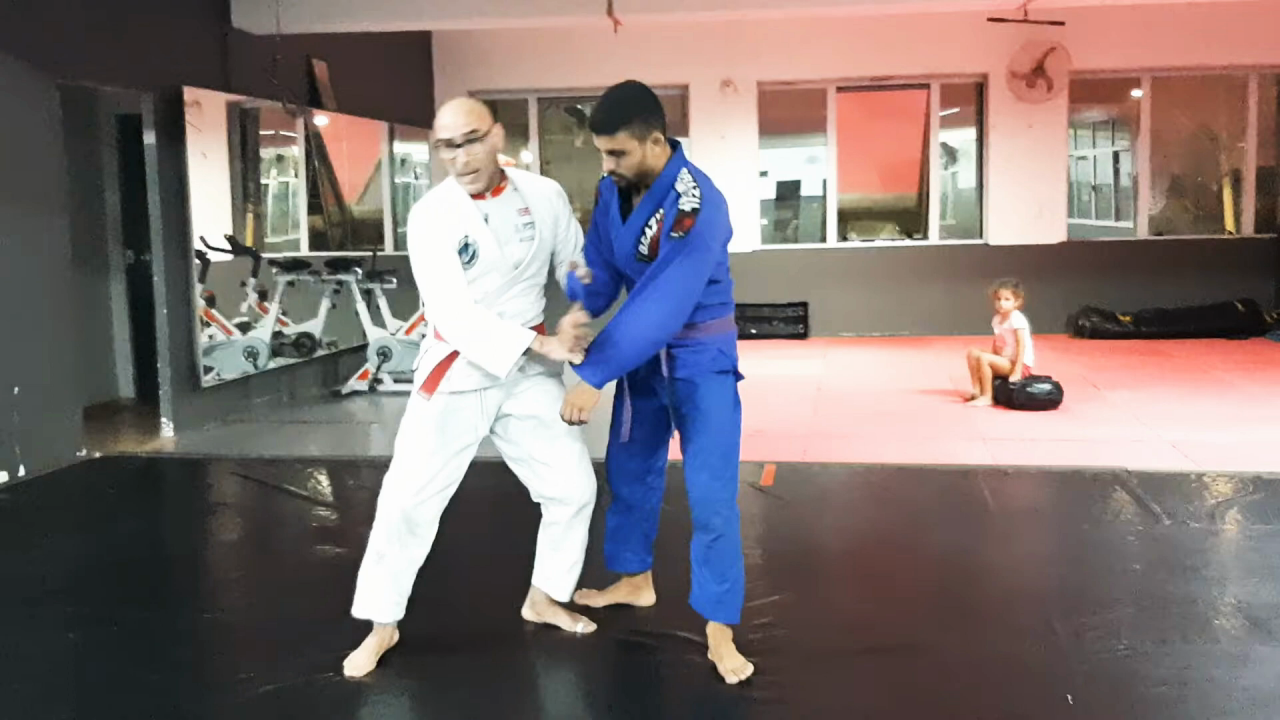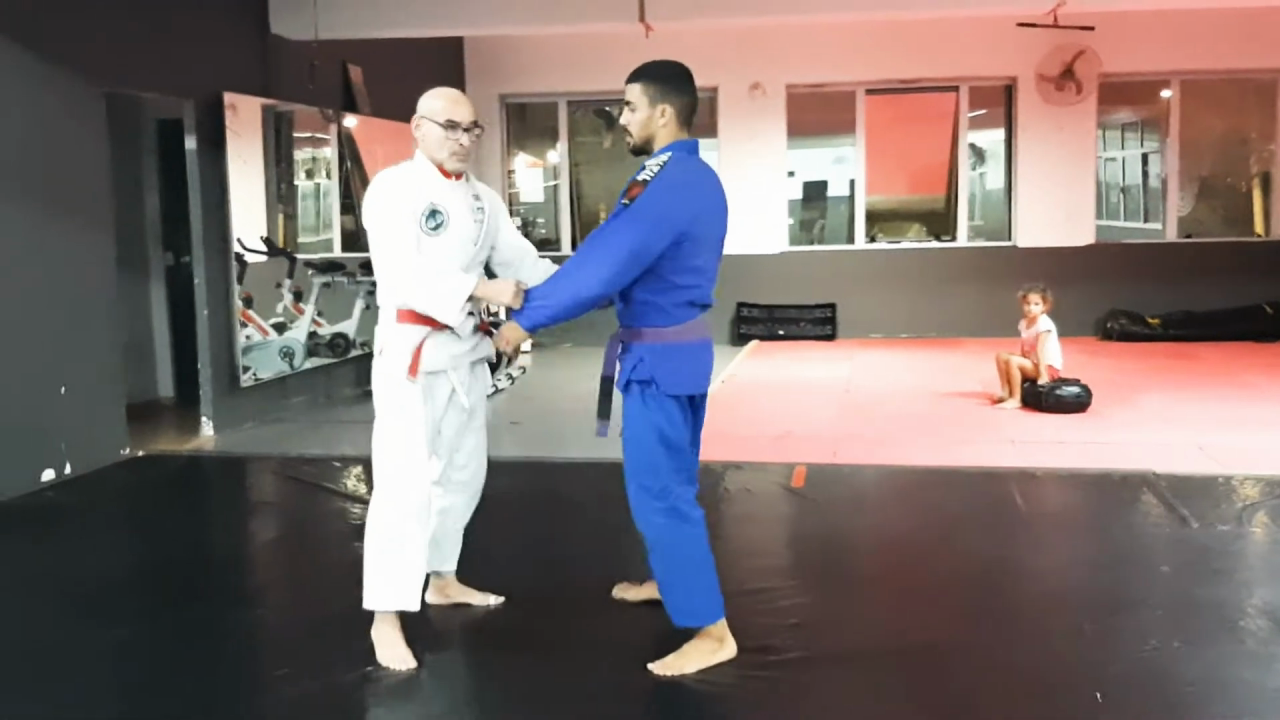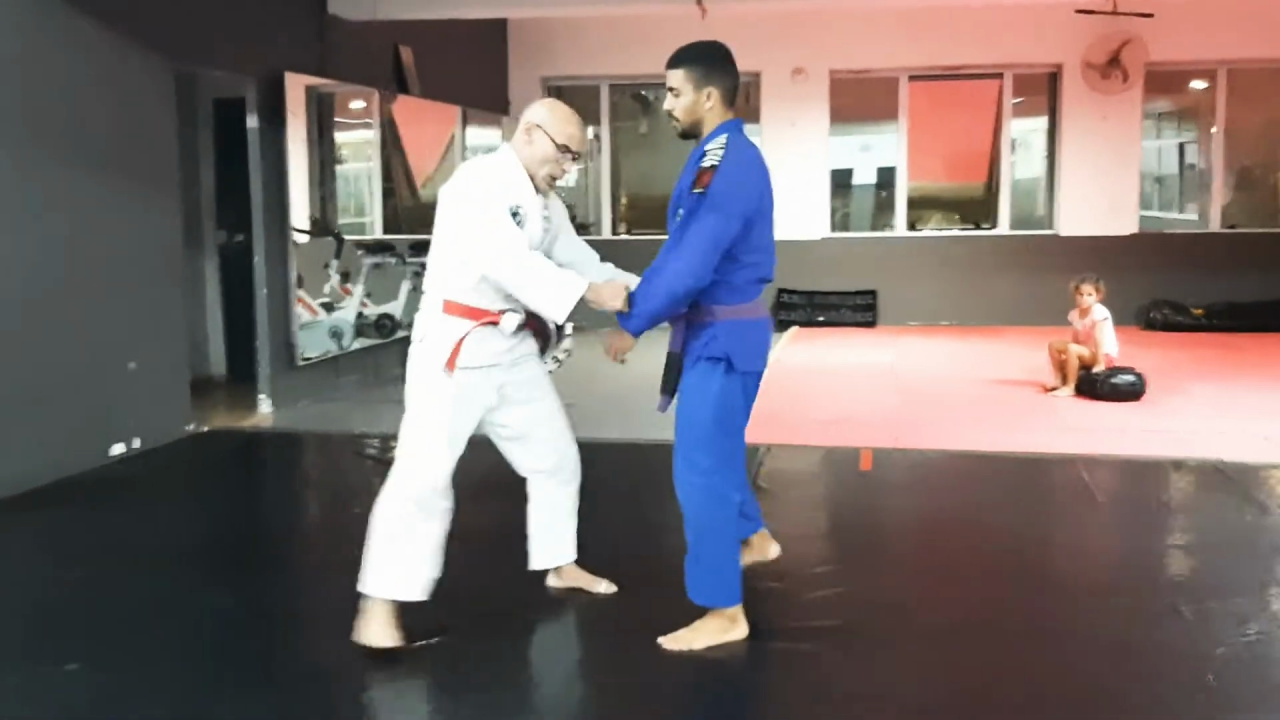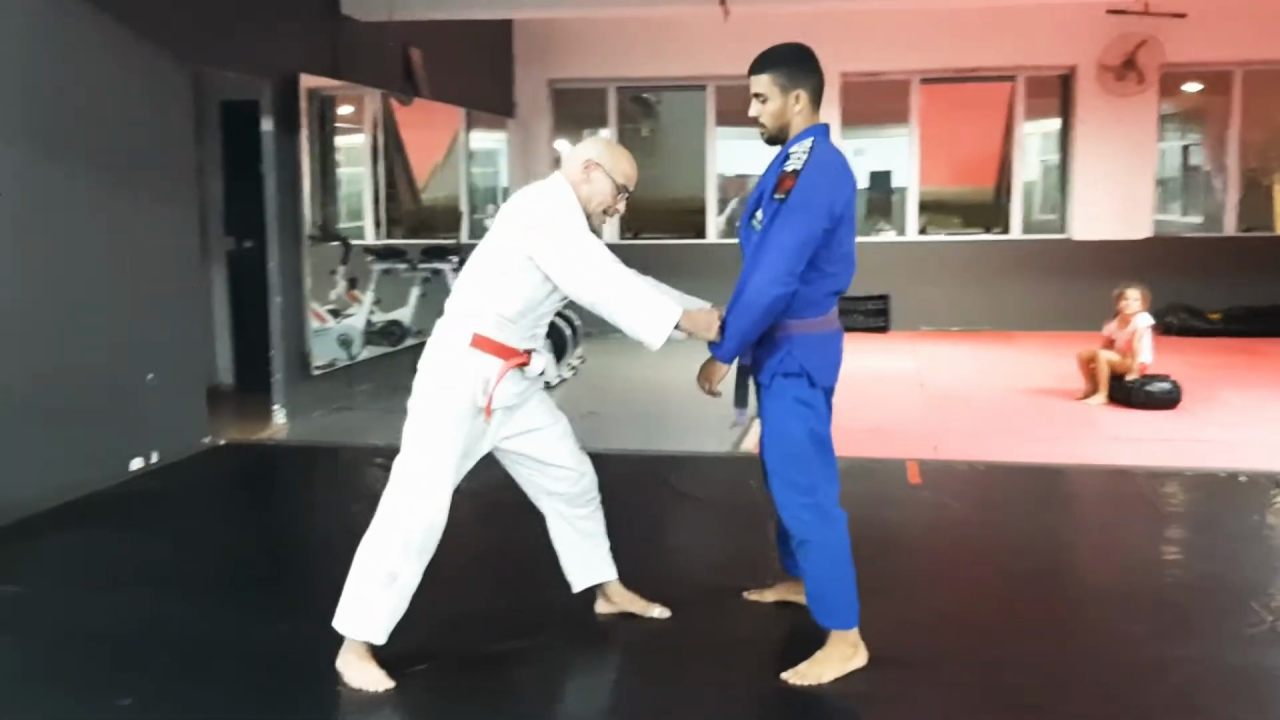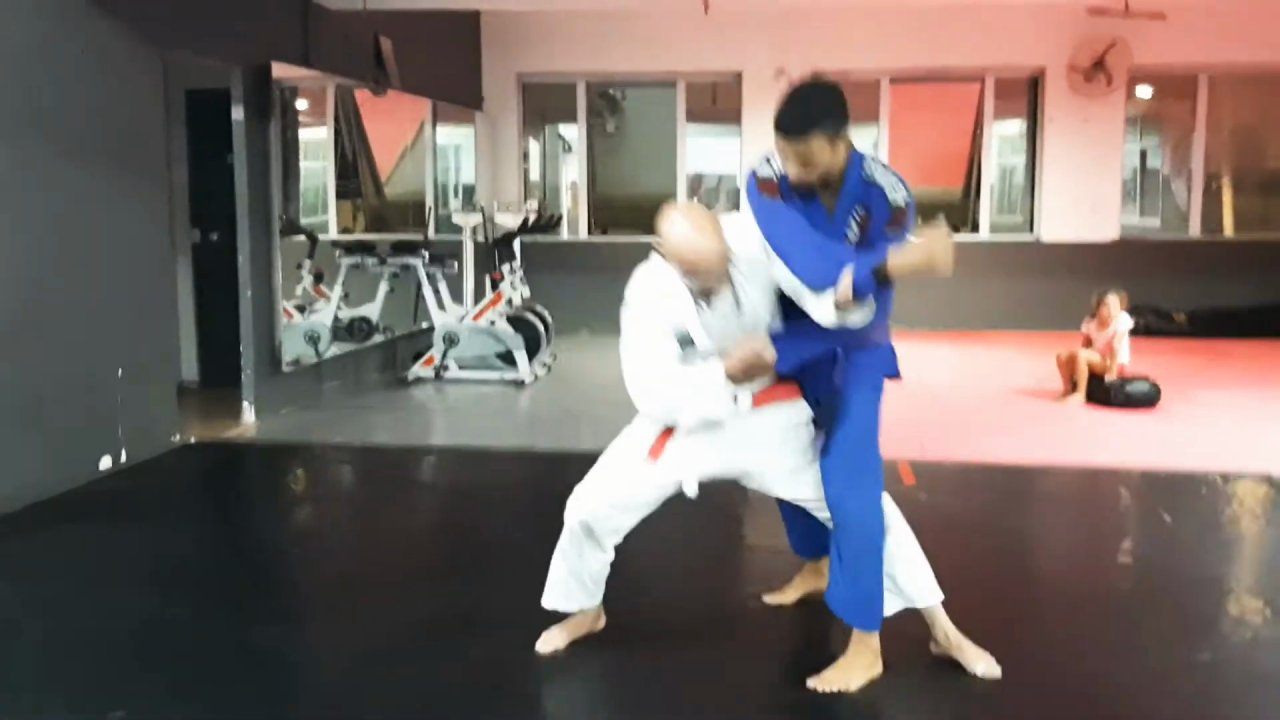
dt=1s
person 1, frame 1
left shoulder: (697, 207)
right shoulder: (614, 188)
left elbow: (662, 307)
right elbow: (601, 260)
left wrist: (592, 377)
right wrist: (583, 310)
left hip: (700, 356)
right hip: (644, 351)
left knee: (710, 493)
right knee: (629, 470)
left ankle: (719, 630)
right ankle: (634, 578)
person 1, frame 2
left shoulder: (663, 187)
right shoulder: (702, 179)
left elbow: (598, 266)
left wrist: (523, 319)
right wrist: (621, 296)
left hip: (657, 357)
right hip: (684, 346)
left knee: (660, 494)
right knee: (671, 480)
left ankle: (711, 632)
right ankle: (673, 578)
person 1, frame 3
left shoulder: (725, 165)
right shoulder: (727, 154)
left elbow: (688, 265)
right elbow: (688, 254)
left wrist: (629, 323)
right wrist: (636, 302)
left hip: (721, 334)
right hip: (728, 328)
left knee: (702, 468)
right knee: (720, 454)
left ankle: (724, 614)
right ankle: (752, 539)
person 1, frame 4
left shoulder: (810, 171)
right shoulder: (805, 163)
left elbow: (773, 279)
left wrist: (722, 351)
right wrist: (734, 337)
left hip: (795, 348)
right hip: (787, 344)
left knee: (805, 487)
right knee: (785, 476)
left ankle: (845, 638)
right ankle: (801, 579)
person 1, frame 5
left shoulder: (887, 198)
right shoulder: (766, 183)
right elbow: (813, 266)
left wrist: (771, 355)
right wrist: (885, 265)
left hip: (854, 356)
right hip: (795, 347)
left knee: (849, 488)
left ankle: (865, 644)
right ankle: (816, 567)
person 2, frame 1
left shoulder: (545, 196)
right shoulder: (431, 216)
left elbow: (574, 262)
right elbow: (453, 313)
left wrist: (581, 311)
right wrist: (536, 342)
left hip: (527, 373)
right hip: (455, 370)
left knee: (573, 486)
right knee: (409, 496)
left ankle: (542, 598)
right ankle: (384, 624)
person 2, frame 2
left shoulder: (484, 199)
right shoulder: (393, 187)
left elbow: (524, 265)
right elbow: (403, 273)
right wrist: (479, 289)
left hip: (464, 351)
right hip: (410, 353)
left knee: (462, 471)
right knee: (404, 483)
left ankle: (440, 580)
right ankle: (386, 617)
person 2, frame 3
left shoulder: (546, 203)
right shoulder: (476, 182)
left elbow: (584, 259)
right elbow: (505, 263)
right wrist: (587, 291)
left hip: (510, 347)
right hip: (453, 345)
left knee: (555, 456)
right knee: (423, 470)
left ankle: (562, 566)
right ankle: (381, 601)
person 2, frame 4
left shoulder: (566, 224)
right shoulder: (543, 208)
left elbow: (622, 282)
right elbow: (598, 288)
left wrist: (704, 311)
right wrist: (682, 319)
left hip: (512, 379)
right hip: (462, 371)
left knee: (572, 479)
right knee: (418, 505)
left ankle: (608, 589)
right ankle: (356, 644)
person 2, frame 5
left shoulder: (750, 242)
right shoulder: (648, 297)
left elbow: (823, 302)
right elbow: (656, 397)
left wrist: (846, 299)
right wrist: (728, 370)
left hip: (768, 412)
right hip: (686, 418)
right knee: (594, 508)
left ankle: (941, 629)
right ankle: (584, 612)
